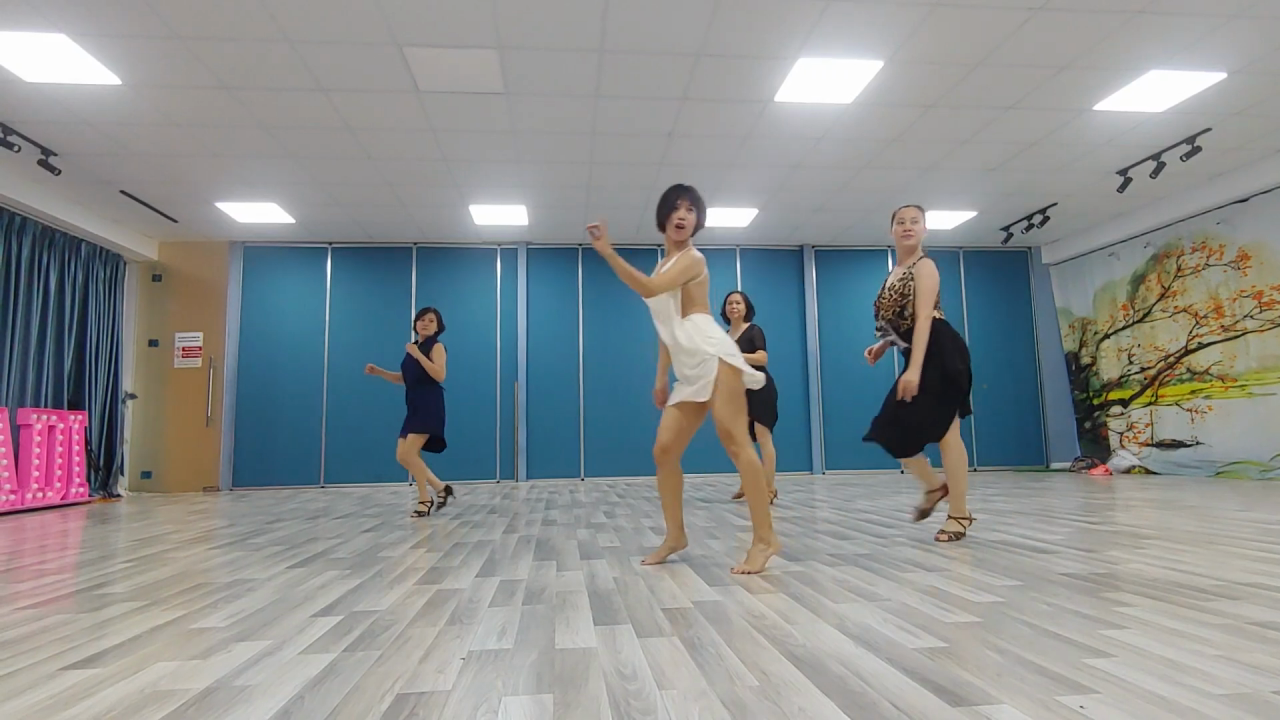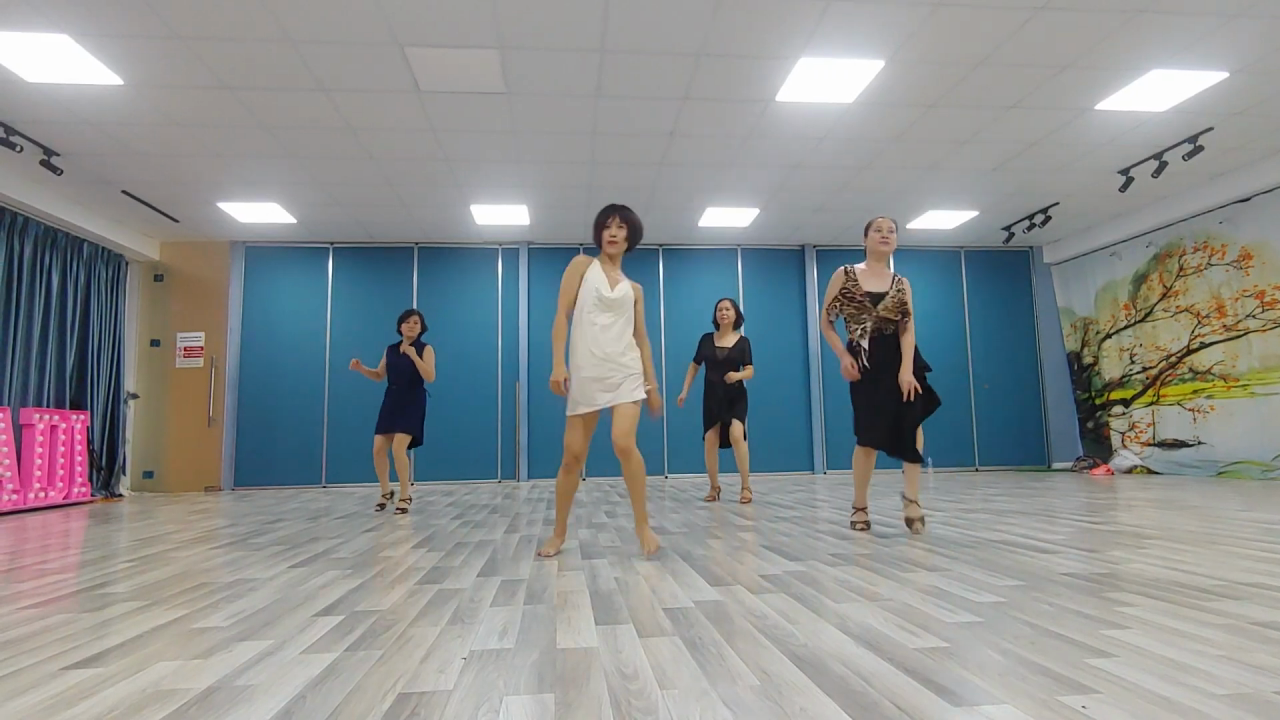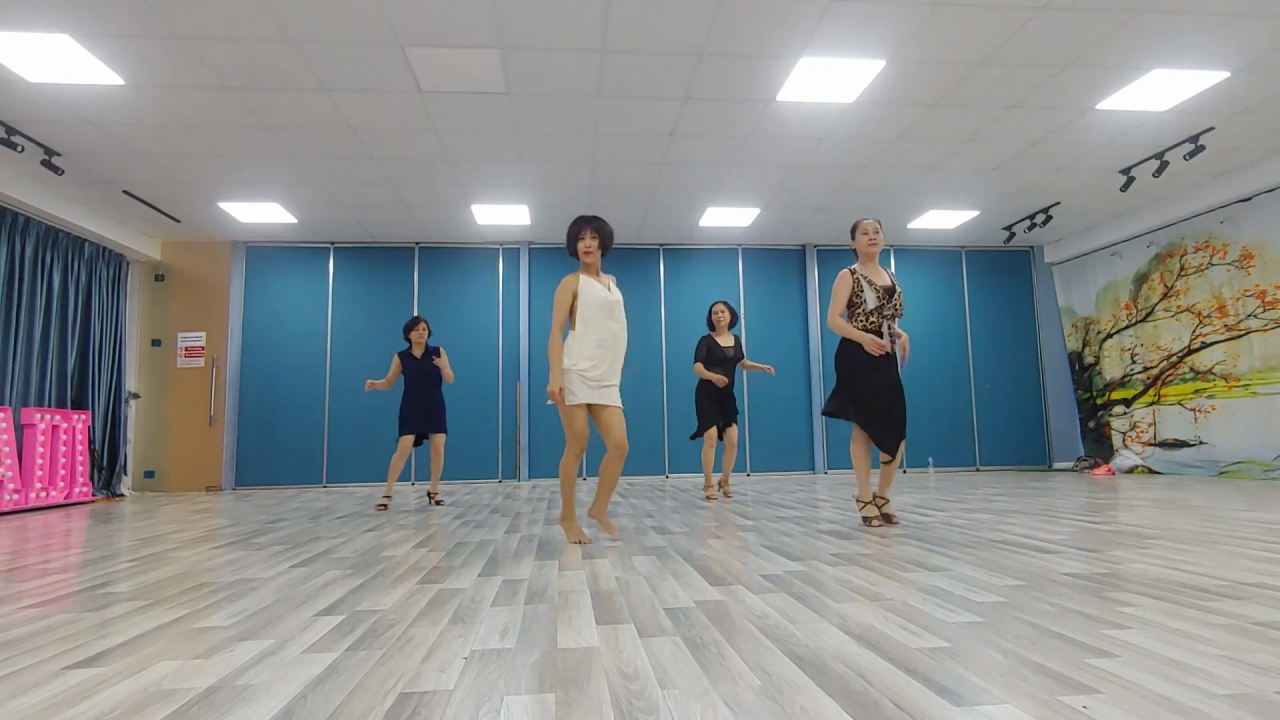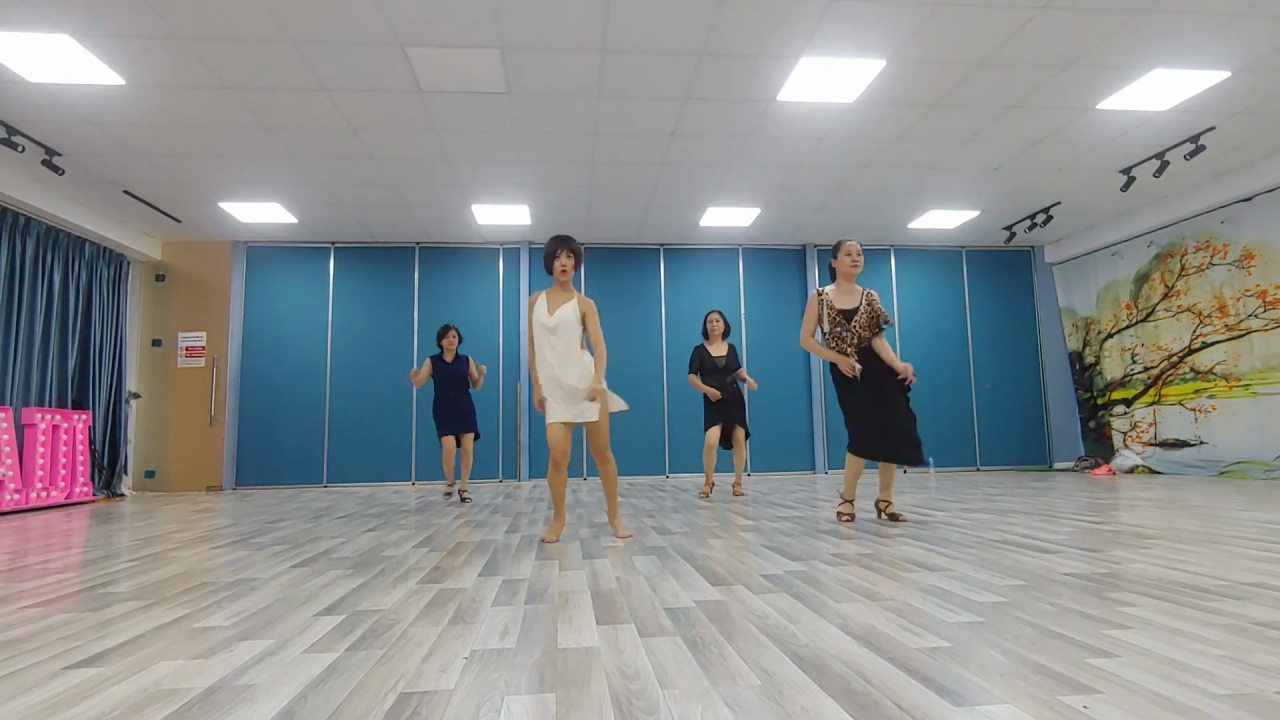
dt=0.5s
person 1, frame 1
left shoulder: (692, 260)
right shoulder: (661, 266)
left elbow: (649, 289)
left wrist: (608, 253)
right wrist: (661, 375)
left hip: (712, 355)
right hip: (689, 370)
left knee: (735, 443)
right knee: (664, 450)
left ankle: (764, 539)
right ankle: (675, 536)
person 1, frame 2
left shoulder: (634, 288)
right shoulder: (581, 265)
left elbow: (641, 336)
right elbow: (562, 317)
left wrist: (652, 382)
right wrist: (558, 364)
left hip: (625, 374)
right hip: (585, 375)
left knee: (624, 445)
right knee: (573, 457)
left ankle: (644, 527)
right ankle: (558, 532)
person 1, frame 3
left shoulder: (611, 282)
right shoulder: (570, 283)
right elbow: (555, 332)
left wrist: (615, 357)
right wrist: (555, 374)
left hip: (606, 378)
right hip: (575, 372)
left knee: (619, 445)
right knee: (577, 445)
left ankle: (599, 508)
right ankle: (568, 517)
person 1, frame 4
left shoulder: (585, 303)
right shoulder: (536, 301)
left elbow: (599, 346)
right elbow: (533, 346)
left wrist: (599, 382)
right wrist: (536, 385)
left hip: (587, 387)
right hip: (556, 390)
left knee: (602, 452)
right knee: (558, 456)
left ankle: (614, 516)
right ankle: (558, 517)
person 2, frame 1
left shoulder: (924, 266)
right shoulder: (895, 273)
left elbow: (924, 317)
left wrist: (914, 368)
right wrist: (882, 345)
left hip: (940, 353)
right hip: (918, 357)
left knee: (945, 430)
right knee: (892, 427)
left ankle: (959, 514)
right ankle: (935, 487)
person 2, frame 2
left shoulder: (901, 282)
right shoulder: (846, 275)
left elbow: (907, 328)
right elbow: (826, 319)
left wrist: (907, 367)
right wrist: (843, 355)
left hip: (897, 360)
right hip: (865, 362)
left knee: (911, 424)
right knee: (869, 437)
left ankle: (912, 502)
right ankle: (860, 506)
person 2, frame 3
left shoulder: (890, 277)
right shoulder: (848, 276)
right elbow: (833, 319)
left wrist: (900, 335)
right wrist: (864, 338)
left hip: (884, 357)
right hip: (857, 357)
left knee: (894, 427)
right knee: (865, 425)
left ankle: (882, 496)
right ankle: (865, 498)
person 2, frame 4
left shoulder: (870, 297)
right shoulder: (820, 298)
left elbow: (878, 338)
right elbow: (806, 340)
left wrist: (898, 365)
right wrist: (836, 359)
left hip: (878, 370)
right hip: (847, 374)
left knee: (898, 433)
right knee: (865, 437)
left ankle: (885, 501)
right ankle: (847, 496)
person 3, frame 1
left shoulder: (754, 331)
right shoulder: (726, 336)
left elbow: (762, 358)
left wrist: (739, 355)
left hip: (761, 388)
right hip: (743, 392)
left knee: (763, 437)
left ankle: (770, 488)
person 3, frame 2
left shoulder: (743, 342)
right shoulder: (707, 339)
left elbow: (749, 370)
right elbow: (694, 365)
left wrist: (739, 376)
right wrist: (684, 389)
left hip: (736, 397)
right hip: (712, 397)
left knee: (737, 435)
right knee: (711, 441)
left ankle: (746, 487)
right ankle: (714, 487)
person 3, frame 3
left shoulder: (735, 340)
right shoulder: (706, 341)
left elbow: (742, 362)
right elbow: (697, 368)
left wrist: (762, 367)
right wrist: (713, 376)
left hip: (727, 396)
right hip: (707, 394)
left knee: (732, 440)
right knee: (711, 439)
left ankle: (724, 481)
right ankle: (708, 485)
person 3, frame 4
left shoulder: (731, 348)
right shoulder: (699, 350)
right elbow: (692, 378)
left wrist: (748, 379)
right wrist: (704, 388)
left hip: (734, 399)
right hip: (712, 403)
left knee: (739, 440)
right knee: (711, 442)
left ankle: (737, 483)
right ankle: (708, 482)
person 4, frame 1
left shoulder: (436, 346)
right shoulder: (412, 348)
left elbow: (440, 375)
right elbow: (405, 378)
left wrist: (418, 355)
right wrist: (379, 371)
left hip: (429, 404)
right hip: (414, 405)
left knee: (410, 452)
right knee: (403, 455)
left ankle: (425, 498)
right ankle: (440, 487)
person 4, frame 2
left shoulder: (425, 349)
right shoulder: (391, 350)
left elbow: (430, 377)
right elbow: (379, 375)
left wrist: (414, 357)
right wrist: (361, 367)
left hip: (413, 404)
right hip: (391, 402)
left knee: (398, 449)
right knee: (378, 449)
left ankle: (405, 496)
right ankle: (386, 491)
person 4, frame 3
left shoulder: (438, 352)
right shoulder: (401, 357)
left elbow: (450, 379)
right elbow: (389, 382)
left wrist: (443, 367)
right wrist: (374, 384)
left hip: (435, 406)
right hip: (411, 406)
left knee: (438, 450)
right knee: (403, 449)
left ankle: (433, 490)
right ankle: (387, 493)
person 4, frame 4
left shoulder: (466, 361)
right shoulder: (432, 361)
left elbow: (476, 386)
right elbow: (418, 384)
left wrist: (481, 375)
right wrist: (413, 377)
left hip: (464, 408)
right hip: (443, 409)
left knee: (467, 449)
right knee: (449, 450)
left ankle: (463, 488)
right ankle: (450, 482)
